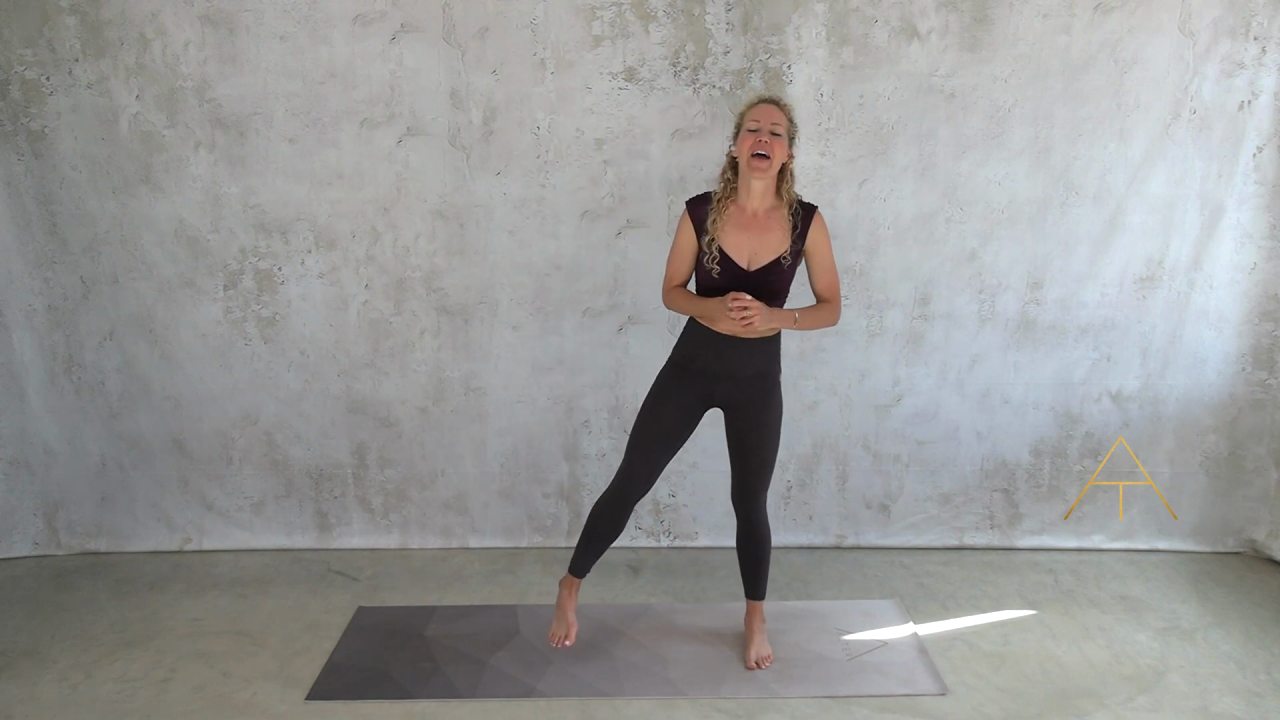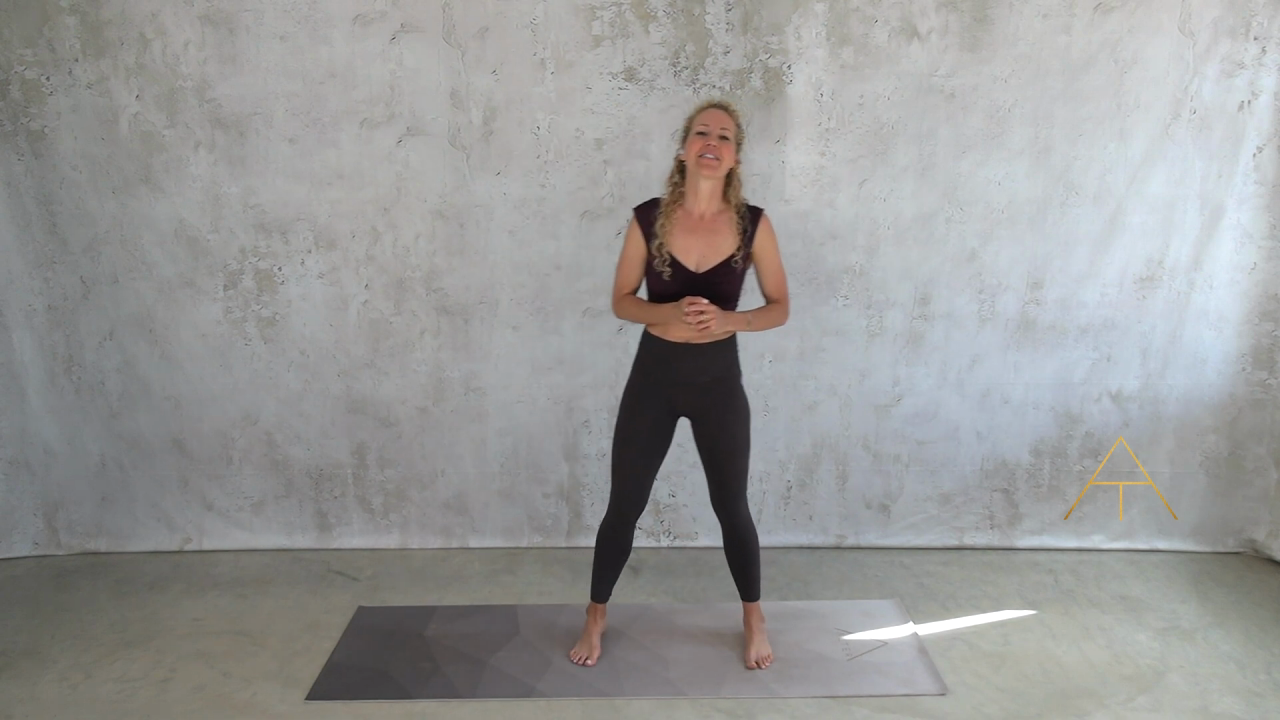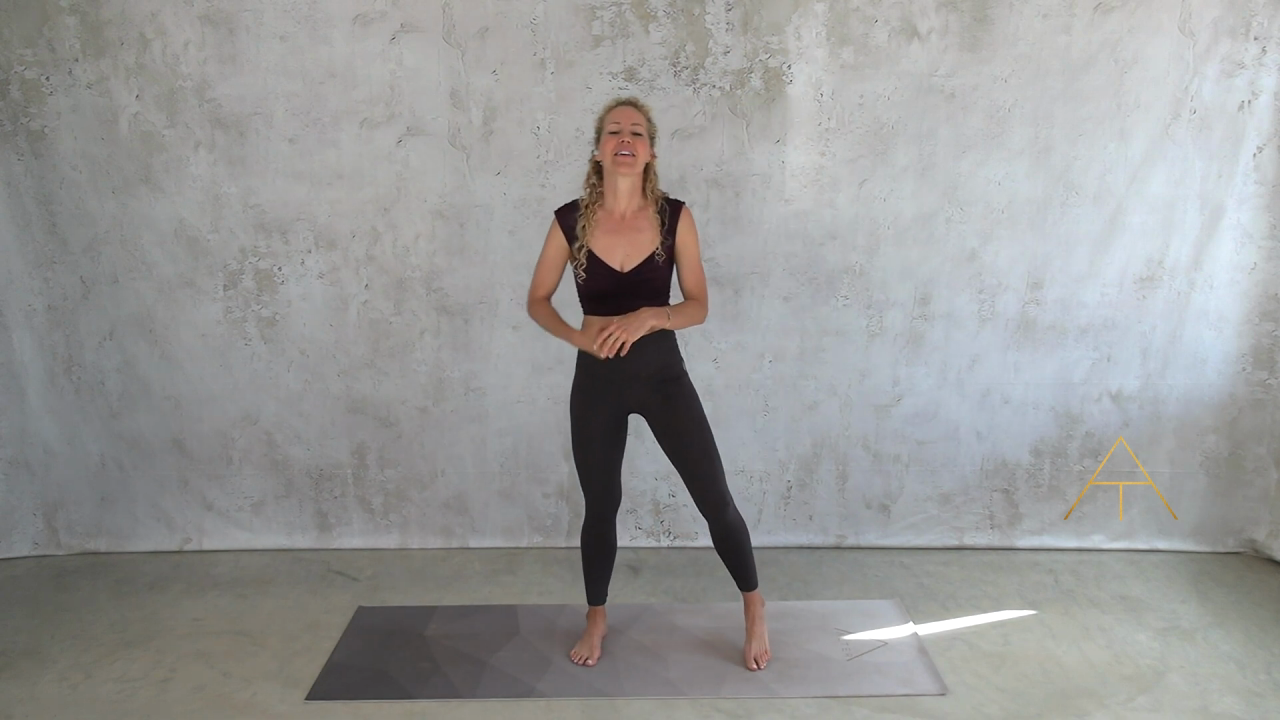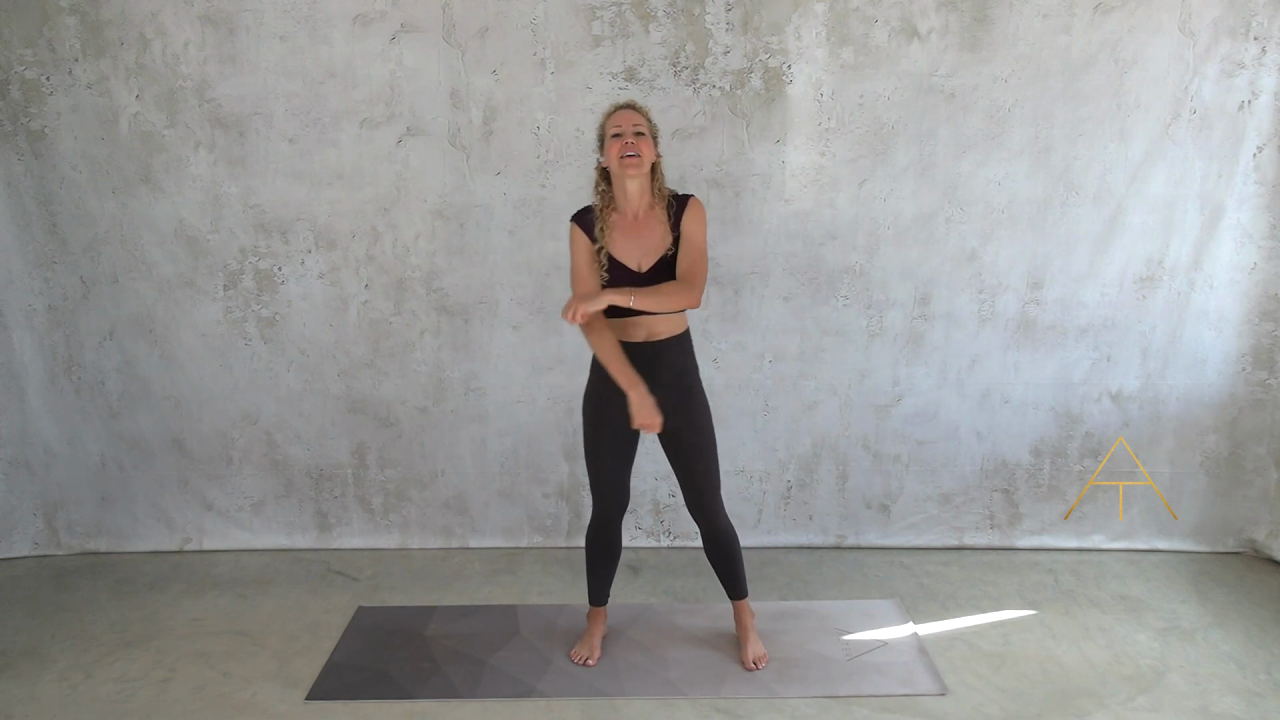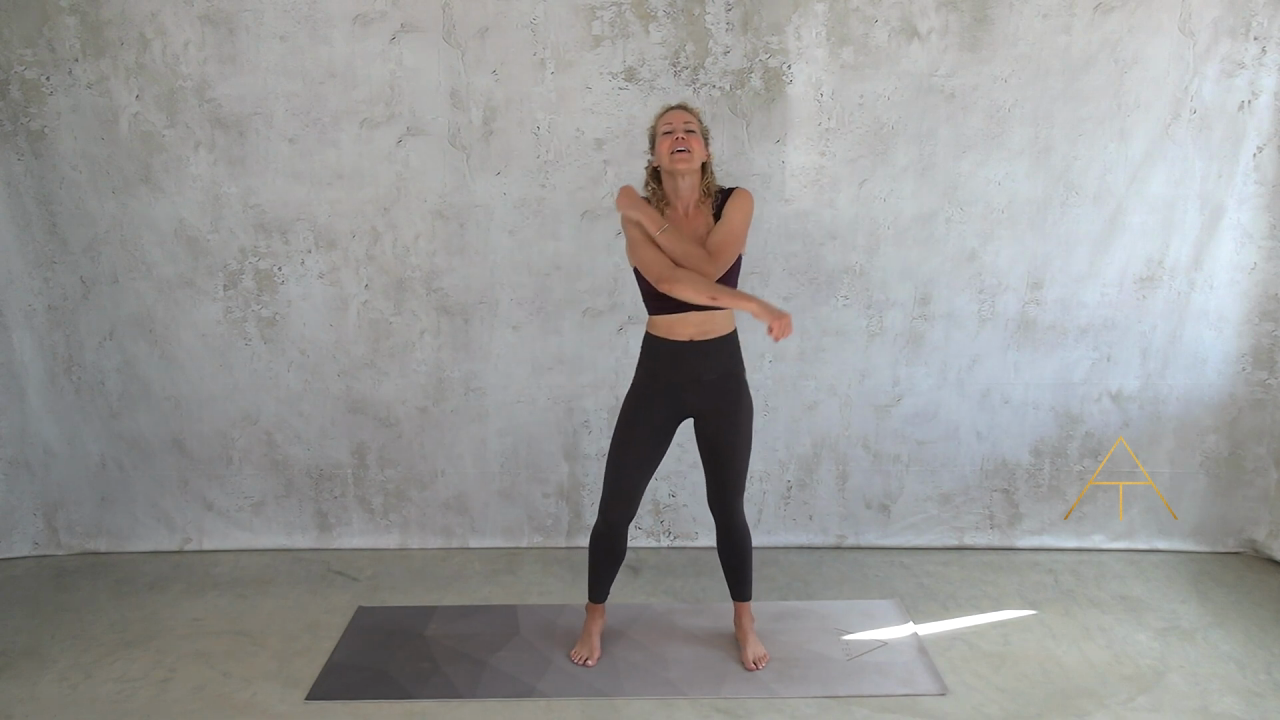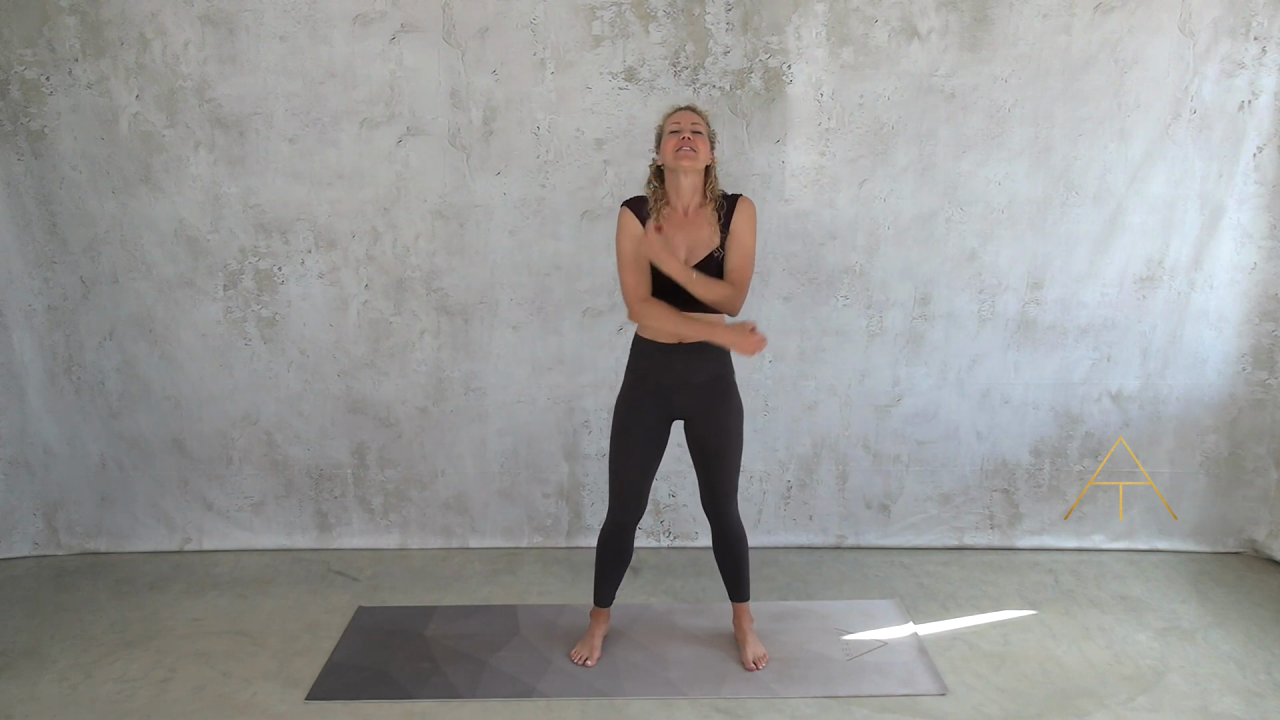
dt=0.4s
person 1, frame 1
left shoulder: (806, 221)
right shoulder: (701, 212)
left elbow: (831, 308)
right elbow: (671, 292)
left wrist: (777, 316)
right wrist: (716, 306)
left hip: (757, 374)
right hip: (692, 363)
left knee: (750, 503)
right knee: (630, 483)
left ankle: (755, 619)
right ankle: (570, 586)
person 1, frame 2
left shoulder: (753, 224)
right shoulder: (648, 218)
left elbow: (780, 307)
right elbow: (622, 302)
left wrist: (732, 320)
right wrist: (670, 311)
left hip: (718, 378)
right hip: (654, 374)
left knee: (731, 506)
right knee: (625, 505)
left ankle: (753, 618)
right ankle: (595, 615)
person 1, frame 3
left shoulder: (675, 216)
right shoulder: (570, 220)
left elbow: (698, 305)
right elbow: (537, 301)
left wrist: (647, 317)
right wrist: (575, 336)
left hip: (661, 369)
right hip: (596, 375)
left knee: (713, 495)
right knee: (601, 504)
left ankle: (753, 605)
right ankle: (596, 618)
person 1, frame 4
left shoulder: (686, 210)
right shoulder: (586, 225)
left elbow: (690, 292)
right elbow: (590, 323)
left wrist: (609, 296)
right wrist: (634, 391)
left hip: (677, 370)
right hip: (612, 377)
left knee: (708, 507)
right knee: (608, 508)
left ankle: (744, 617)
right ankle: (597, 618)
person 1, frame 5
left shoulder: (735, 202)
right shoulder: (637, 212)
left elbow: (709, 266)
right elbow: (673, 283)
left wrist: (650, 219)
right wrist: (756, 305)
left hip: (722, 372)
right hip: (658, 372)
left knee: (728, 506)
right knee: (616, 505)
left ankle: (744, 620)
right ankle: (595, 617)
person 1, frame 6
left shoulder: (737, 210)
right shoulder: (634, 214)
left elbow: (734, 297)
right elbow: (640, 305)
left wrist: (677, 263)
right wrist: (720, 330)
left hip: (711, 377)
right hip: (647, 375)
left knee: (722, 507)
right knee: (624, 510)
left ankle: (743, 620)
right ankle: (599, 619)
